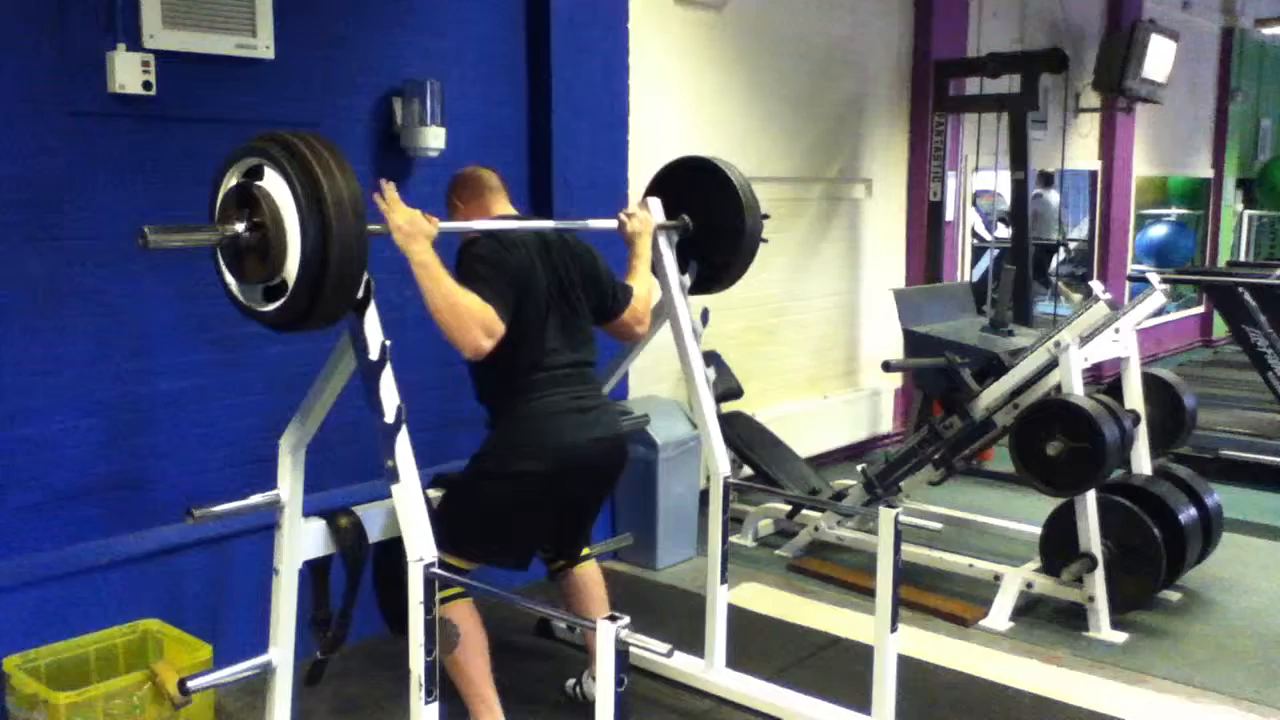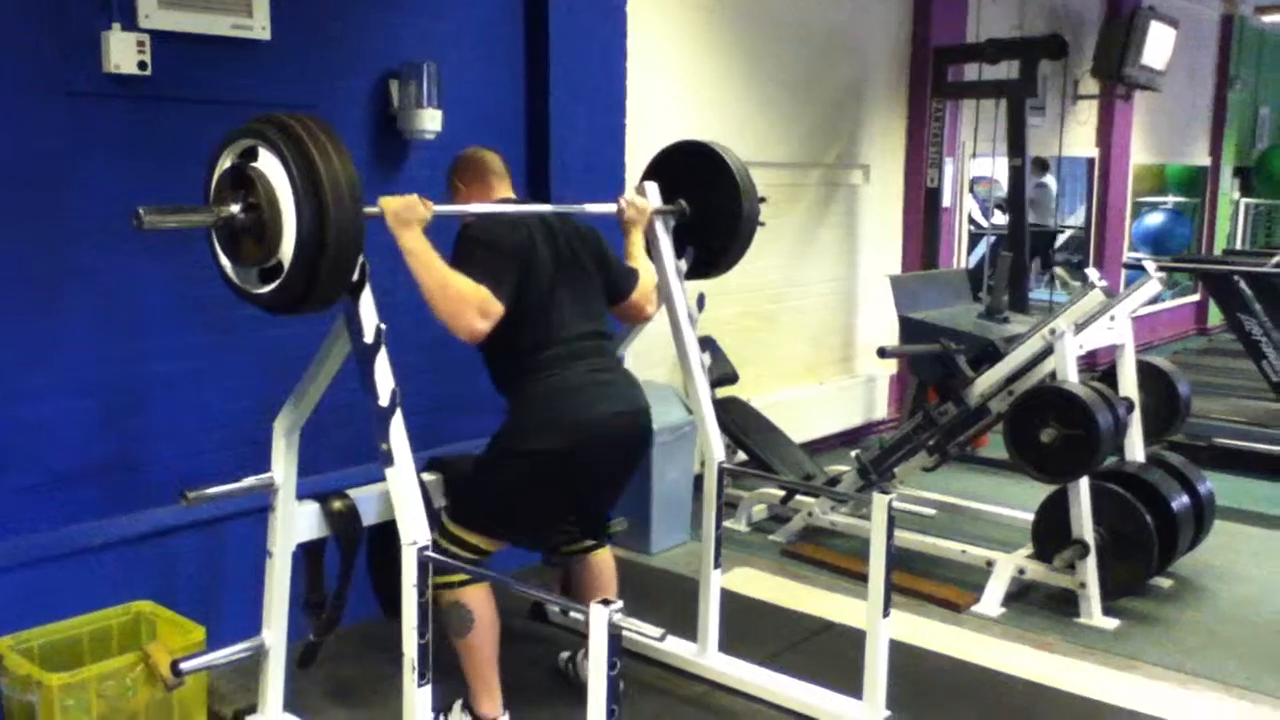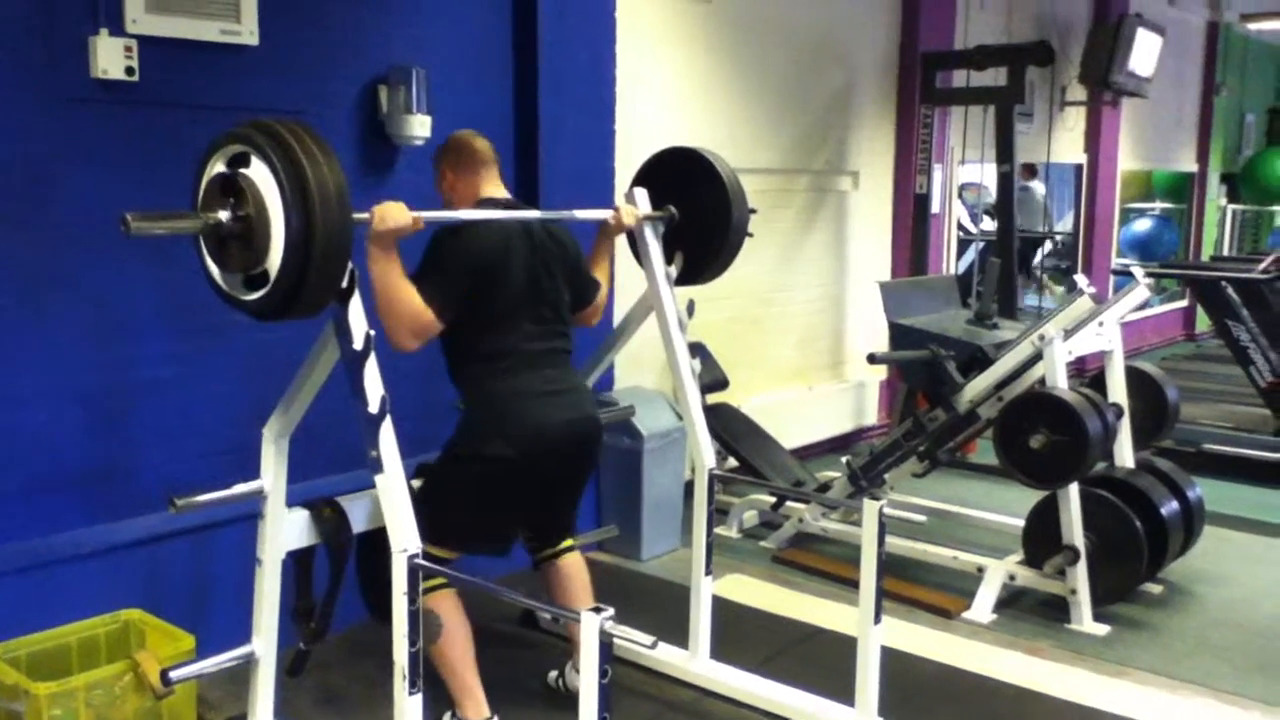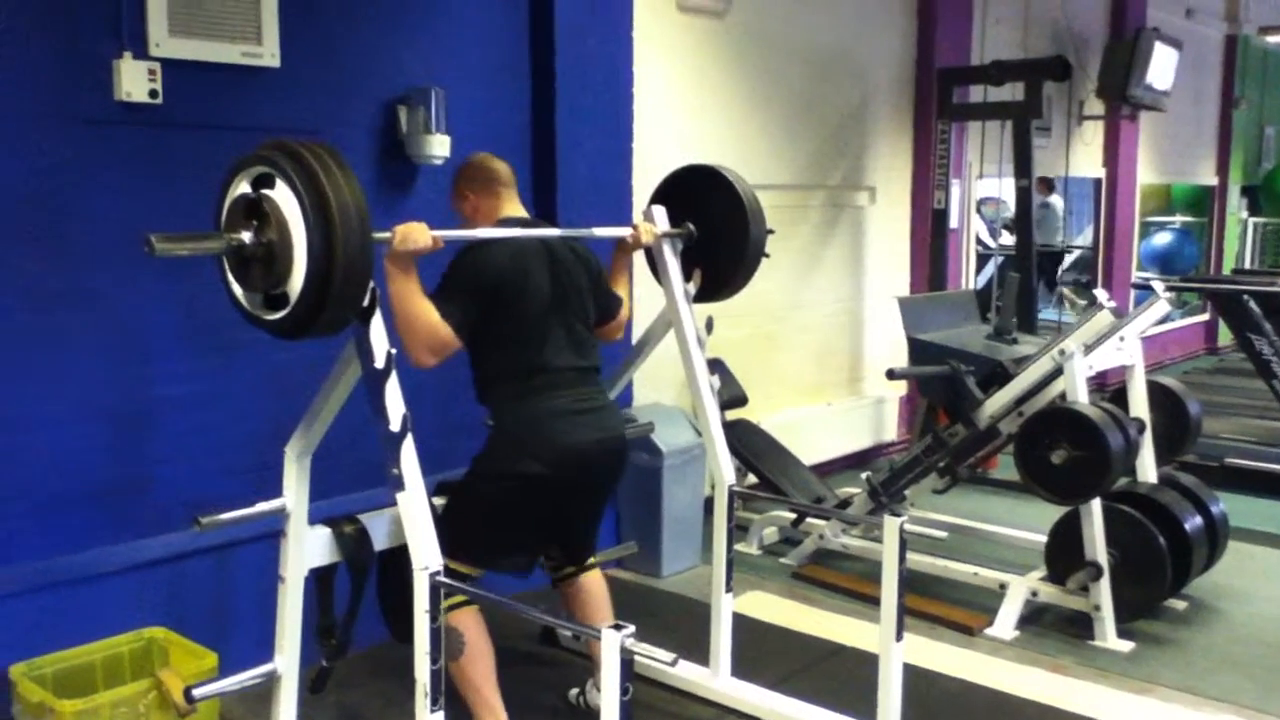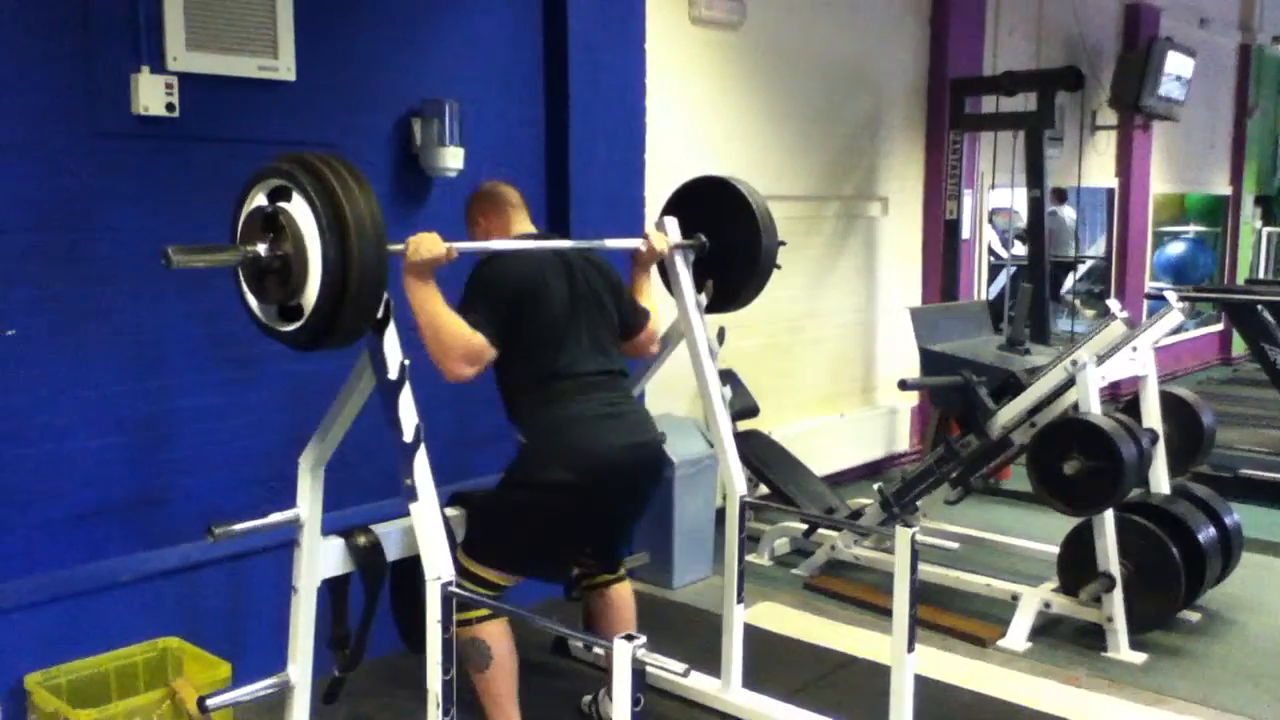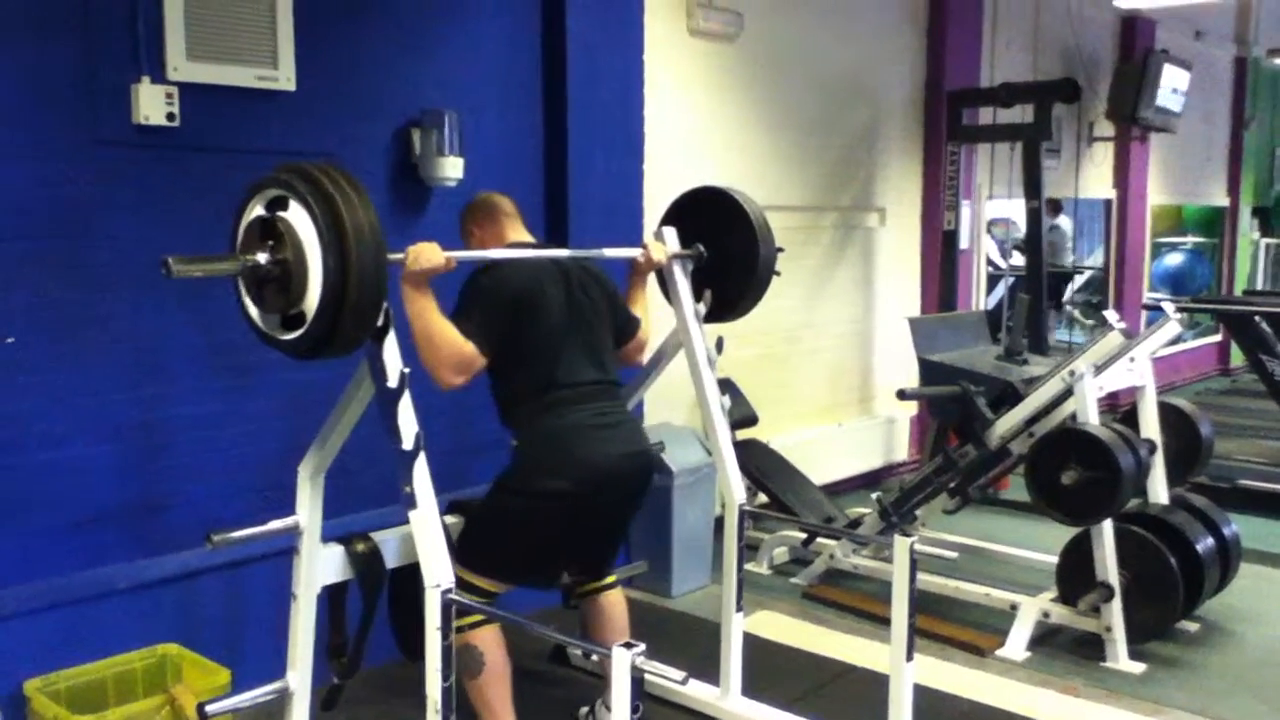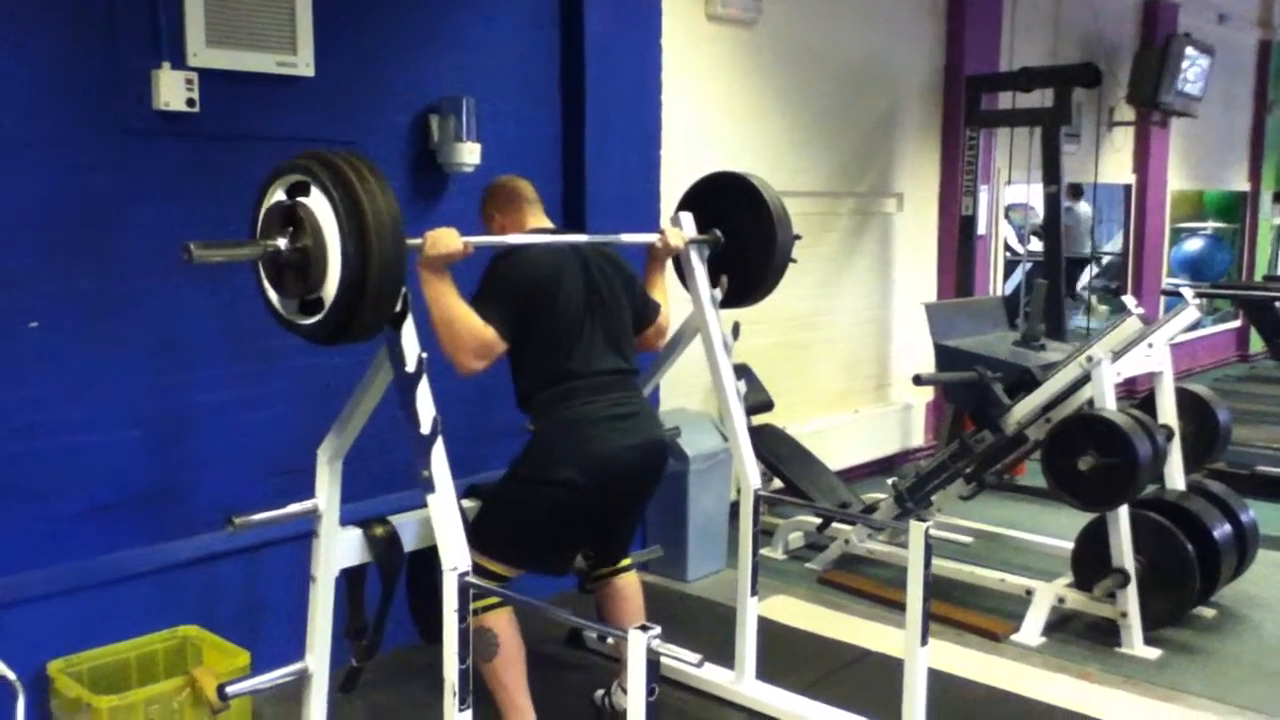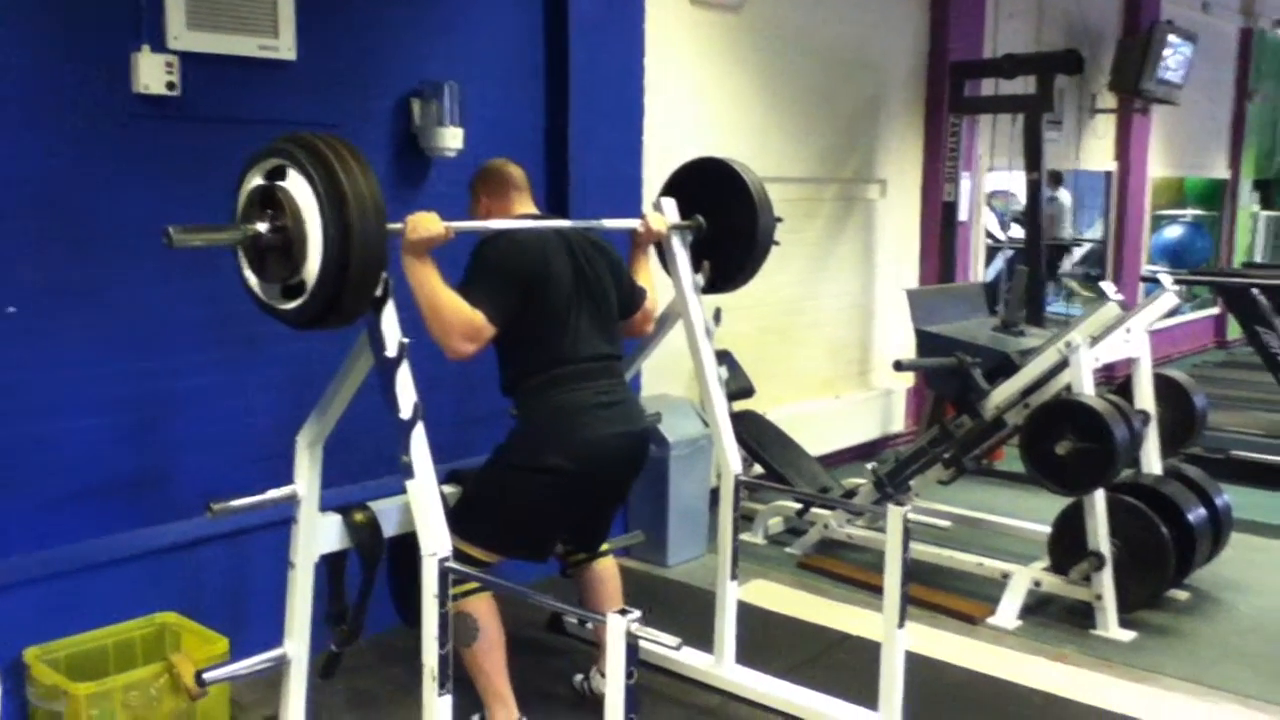
dt=0.5s
person 1, frame 1
left shoulder: (485, 250)
right shoulder: (573, 246)
left elbow: (477, 337)
right elbow: (636, 323)
left wrist: (419, 249)
right wrist: (642, 245)
left hip: (536, 443)
right hip: (605, 435)
left knee: (436, 571)
right knee: (567, 547)
person 1, frame 2
left shoulder: (485, 233)
right shoulder: (575, 228)
left elbow: (474, 320)
right elbow: (643, 305)
left wrist: (411, 235)
right wrist: (635, 231)
left hip: (559, 422)
right hip: (629, 412)
left knee: (451, 555)
right knee: (582, 529)
right ankle: (599, 662)
person 1, frame 3
left shoulder: (463, 236)
right shoulder: (554, 231)
left elbow: (409, 332)
right elbow: (590, 312)
left wrist: (381, 246)
right wrist: (608, 240)
left hip: (507, 427)
right hip: (577, 415)
left knee: (421, 562)
right knee: (552, 536)
right ankle: (587, 669)
person 1, frame 4
left shoulder: (482, 258)
right shoulder: (576, 250)
left elbow: (427, 349)
right elbow: (614, 326)
left wrist: (400, 267)
right wrist: (626, 255)
left hip: (534, 444)
right hip: (605, 434)
left knee: (443, 580)
right knee: (573, 556)
person 1, frame 5
left shoulder: (500, 271)
right shoulder: (592, 264)
left elbow: (460, 361)
right elbow: (646, 341)
left wrist: (419, 279)
right wrist: (644, 267)
left hip: (569, 453)
right hip: (642, 442)
left knee: (469, 591)
right knee: (601, 563)
person 1, frame 6
left shoulder: (496, 279)
right shoulder: (587, 271)
left elbow: (452, 368)
right elbow: (634, 349)
left wrist: (416, 287)
right wrist: (641, 278)
left hip: (561, 461)
right hip: (631, 451)
left knee: (462, 595)
right knee: (594, 573)
person 1, frame 7
left shoulder: (516, 264)
right shoulder: (608, 259)
left elbow: (471, 353)
right elbow: (654, 335)
left wrist: (434, 272)
right wrist: (659, 262)
left hip: (576, 448)
right hip: (645, 438)
left knee: (477, 579)
right knee: (609, 556)
person 1, frame 8
left shoulder: (504, 249)
right shoulder: (593, 244)
left elbow: (462, 338)
right elbow: (642, 320)
left wrist: (417, 257)
right wrist: (644, 248)
left hip: (561, 436)
right hip: (627, 427)
left knee: (458, 563)
right knee: (586, 542)
right ankle: (612, 673)
